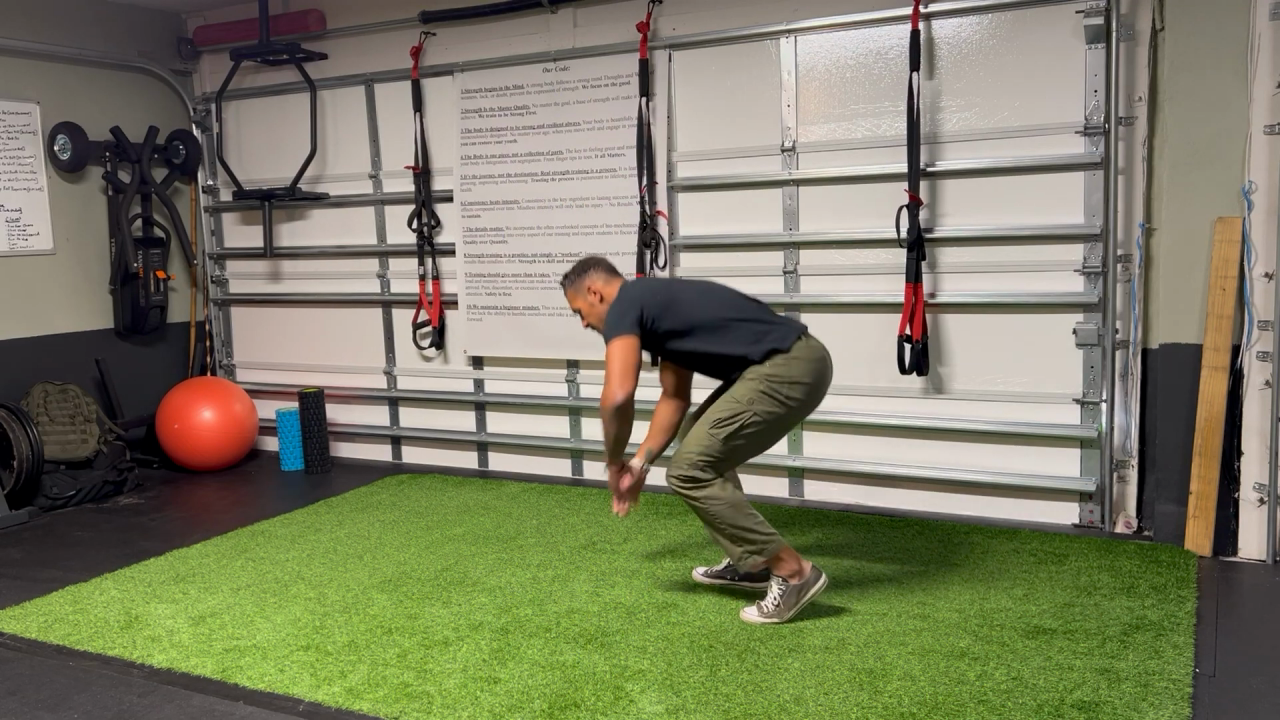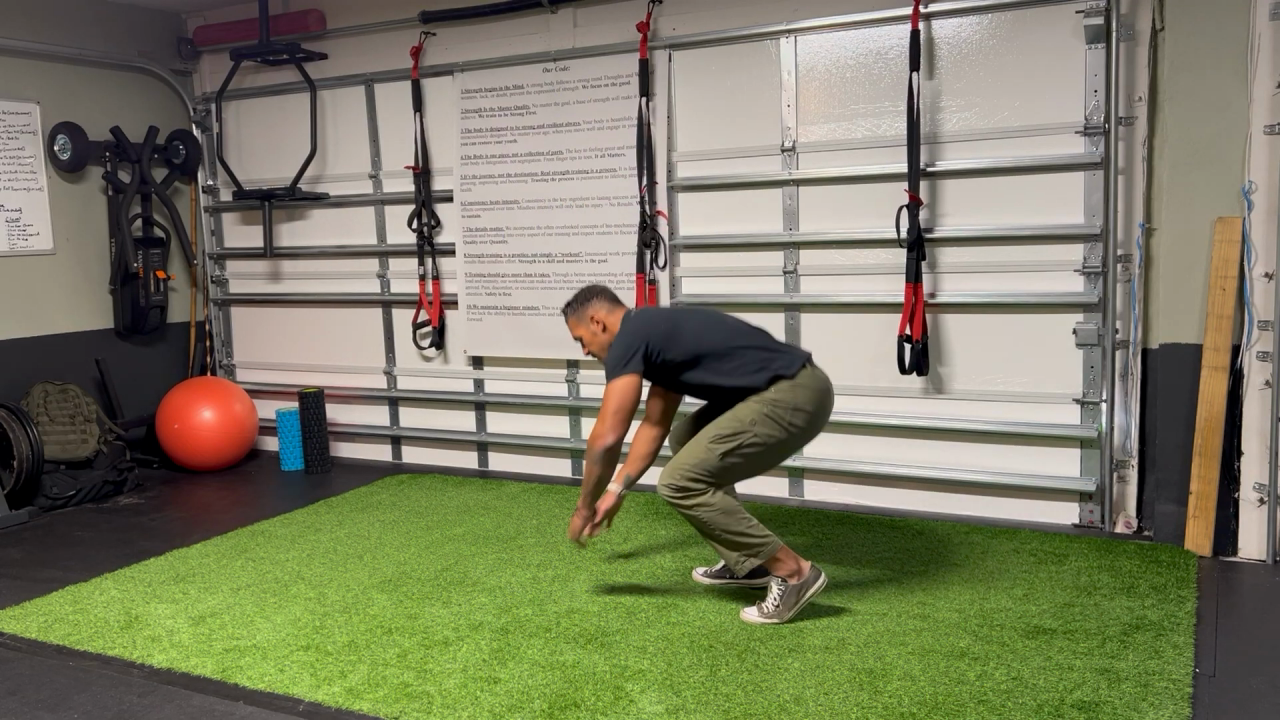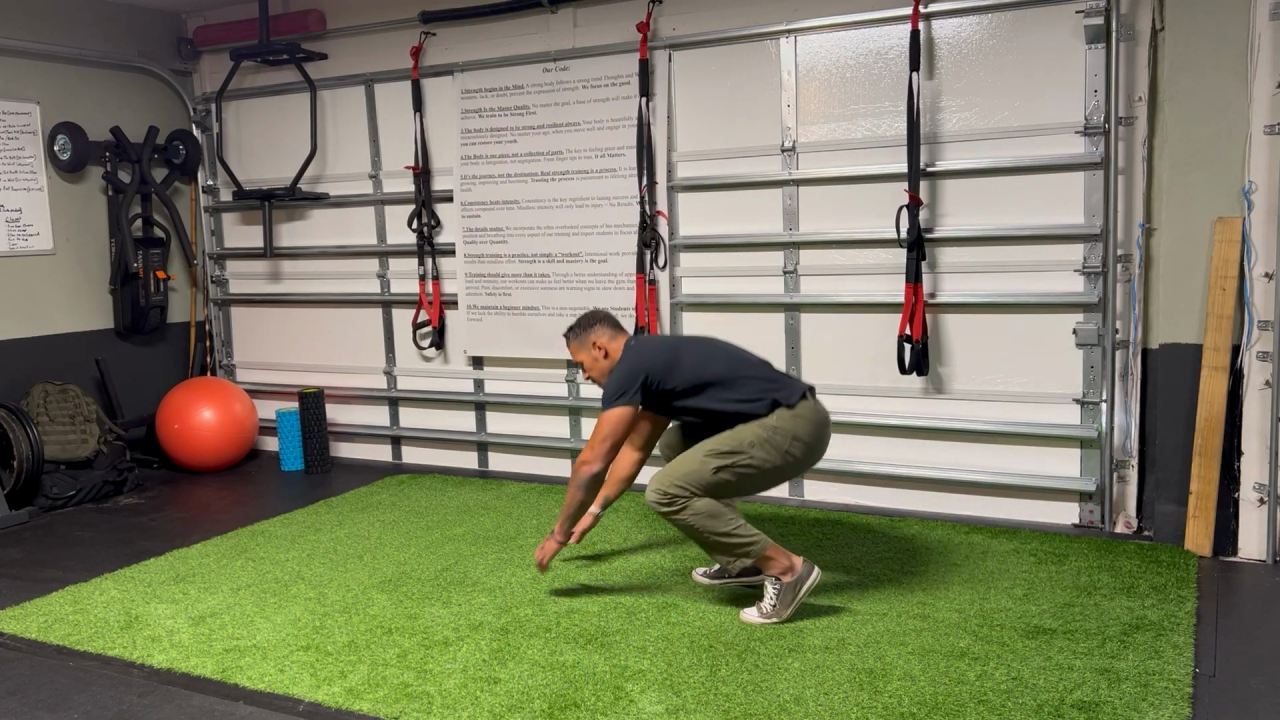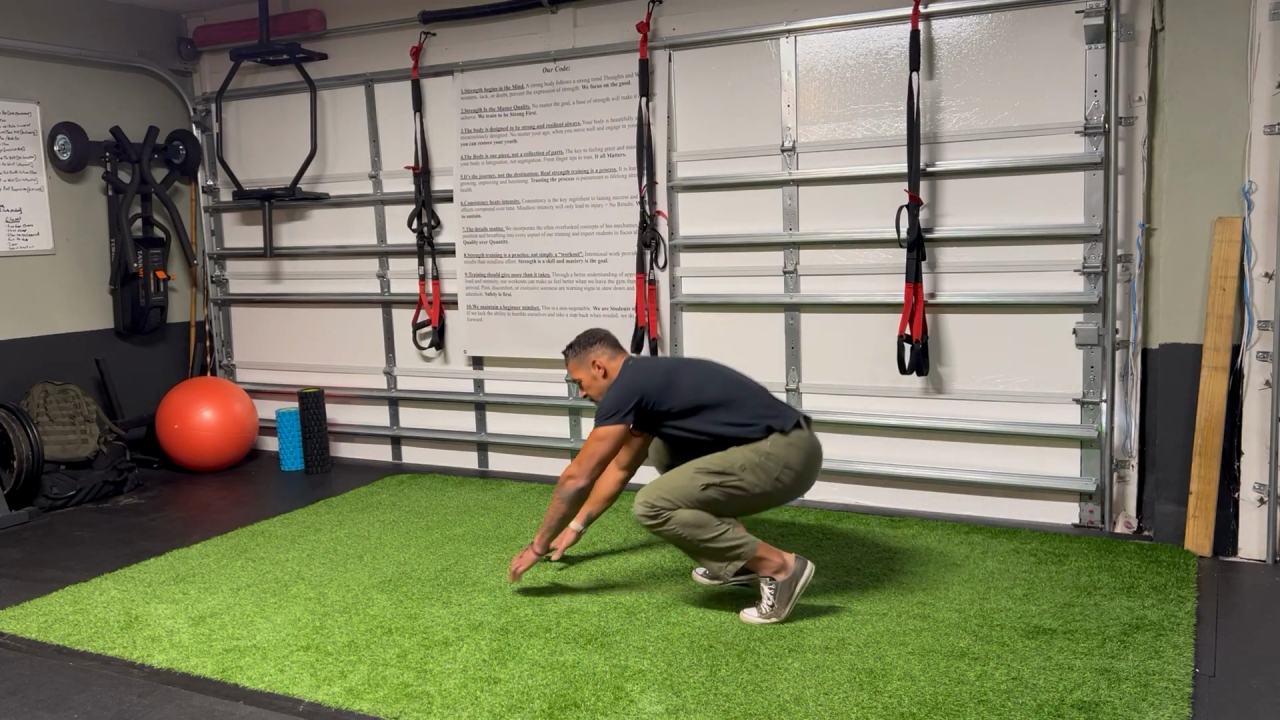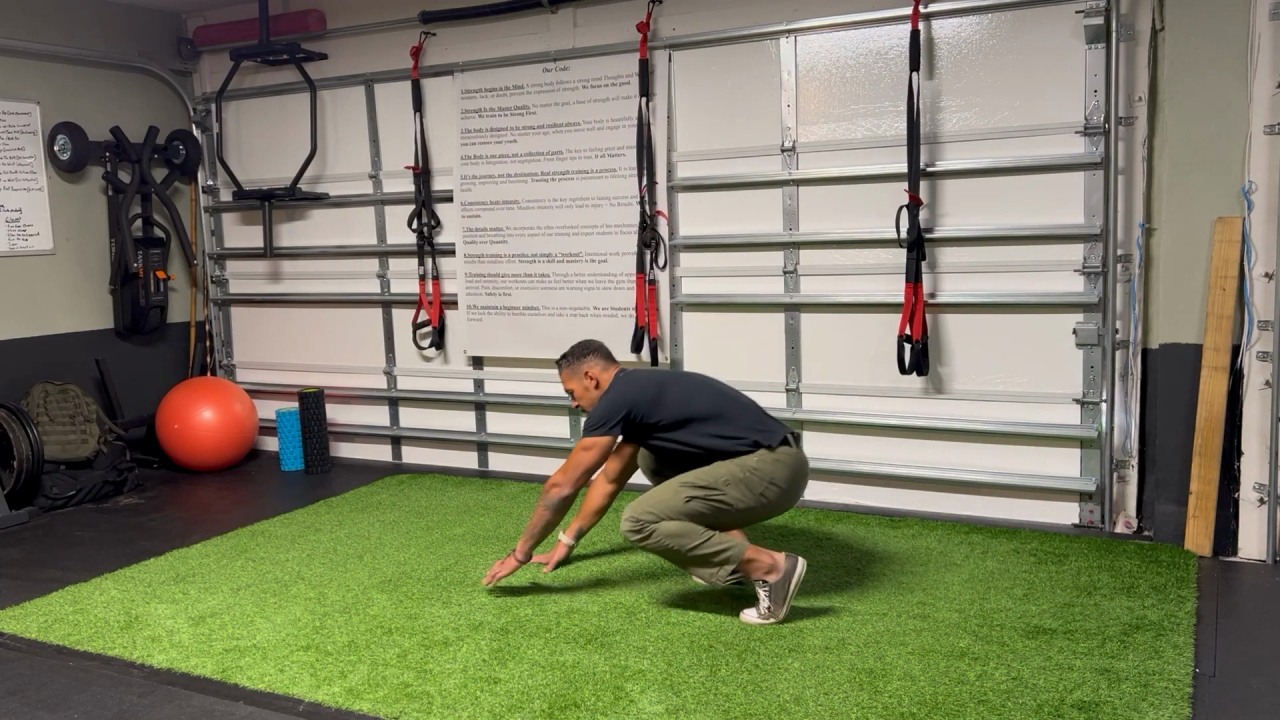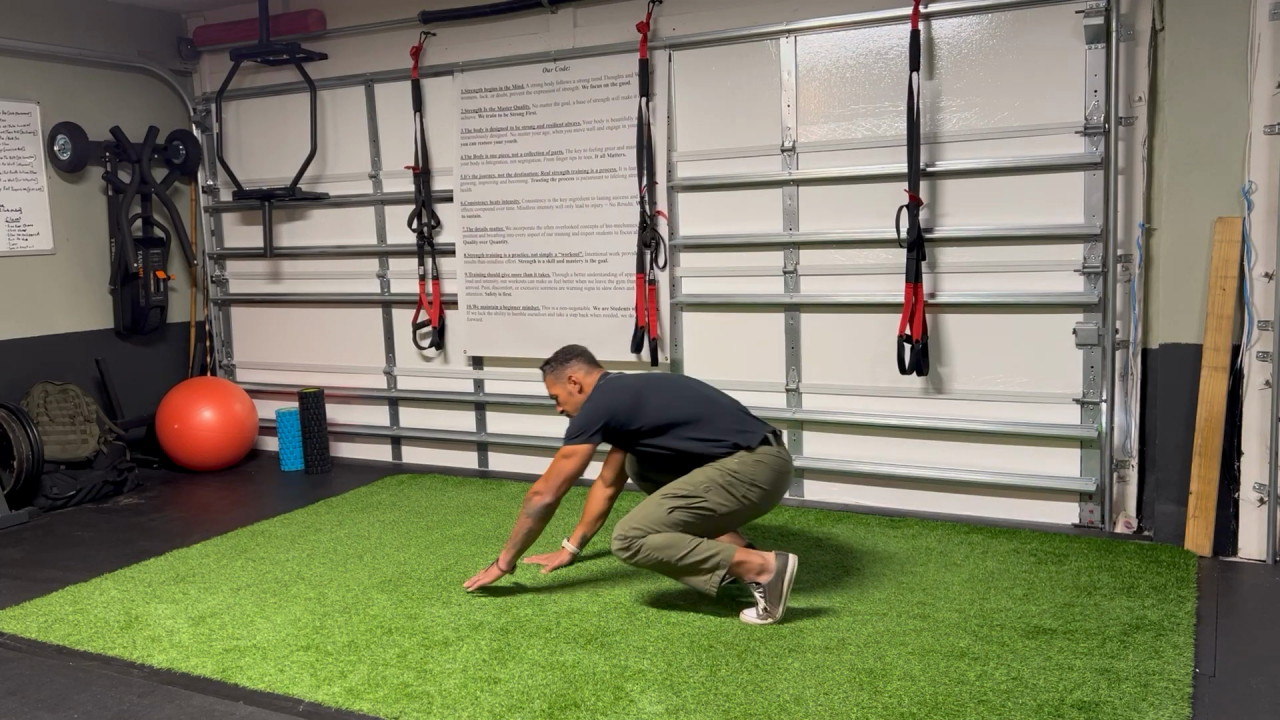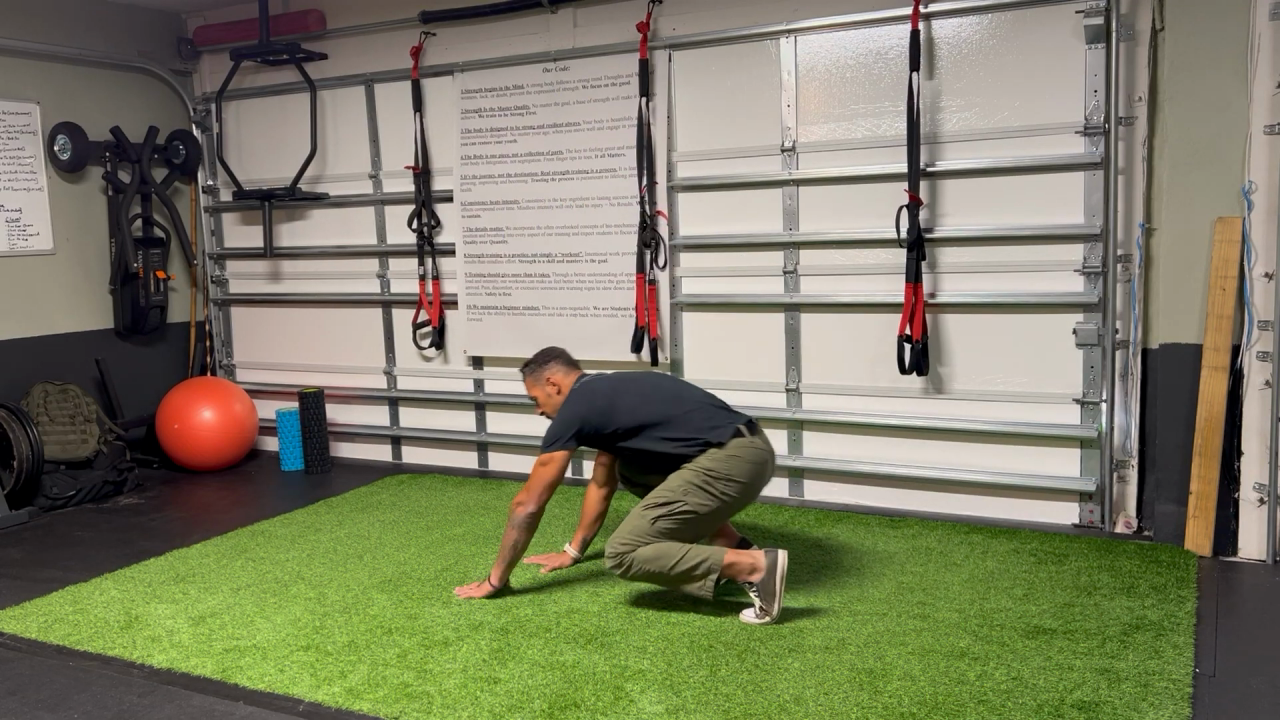
dt=0.1s
person 1, frame 1
left shoulder: (624, 307)
right shoulder: (652, 304)
left elbow: (618, 396)
right elbow: (674, 398)
left wrist: (617, 467)
right wrist: (638, 465)
left hip: (789, 369)
right hip: (793, 362)
left knee: (688, 472)
right knee: (698, 442)
left ankle: (793, 571)
right ankle: (748, 562)
person 1, frame 2
left shoulder: (628, 340)
right shoulder: (656, 333)
left elbow: (606, 438)
right elbow: (654, 424)
left wrist: (585, 508)
right wrist: (616, 490)
left hip: (791, 396)
right hip: (795, 387)
left knee: (681, 482)
right knee: (688, 444)
left ankle: (791, 571)
right ankle: (745, 561)
person 1, frame 3
left shoulder: (629, 367)
right shoulder: (653, 361)
left elbow: (593, 462)
right elbow: (635, 449)
left wrist: (561, 532)
right wrist: (593, 512)
left hip: (792, 425)
right hip: (786, 418)
left knee: (667, 492)
right knee: (675, 444)
left ankle: (785, 569)
right ankle: (745, 559)
person 1, frame 4
left shoulder: (626, 388)
right shoulder: (645, 382)
left elbow: (578, 477)
right elbow: (621, 467)
left wrist: (539, 545)
right wrist: (574, 528)
left hip: (783, 454)
right hip: (781, 442)
left knee: (654, 505)
right knee: (665, 453)
left ankle: (779, 567)
right ankle: (740, 559)
person 1, frame 5
left shoulder: (619, 398)
right shoulder: (639, 392)
left elbow: (564, 485)
right elbow: (609, 477)
left wrist: (521, 553)
right wrist: (566, 541)
left hip: (771, 468)
right hip: (768, 458)
left knee: (639, 522)
right knee: (653, 461)
left ankle: (771, 566)
right ankle: (736, 548)
person 1, frame 6
left shoulder: (599, 405)
right shoulder: (623, 396)
left elbow: (546, 493)
right elbow: (608, 484)
left wrist: (504, 562)
right wrist: (570, 548)
left hip: (753, 469)
right hip: (756, 459)
left knee: (630, 540)
right knee: (639, 465)
left ankle: (762, 567)
right ankle: (733, 548)
person 1, frame 7
left shoulder: (577, 410)
right shoulder: (604, 394)
left elbow: (530, 504)
right elbow: (602, 484)
left wrist: (497, 579)
right wrist: (573, 551)
left hip: (732, 459)
right hip: (747, 448)
left knee: (624, 556)
right knee: (630, 468)
left ankle: (752, 565)
right ankle: (730, 543)
